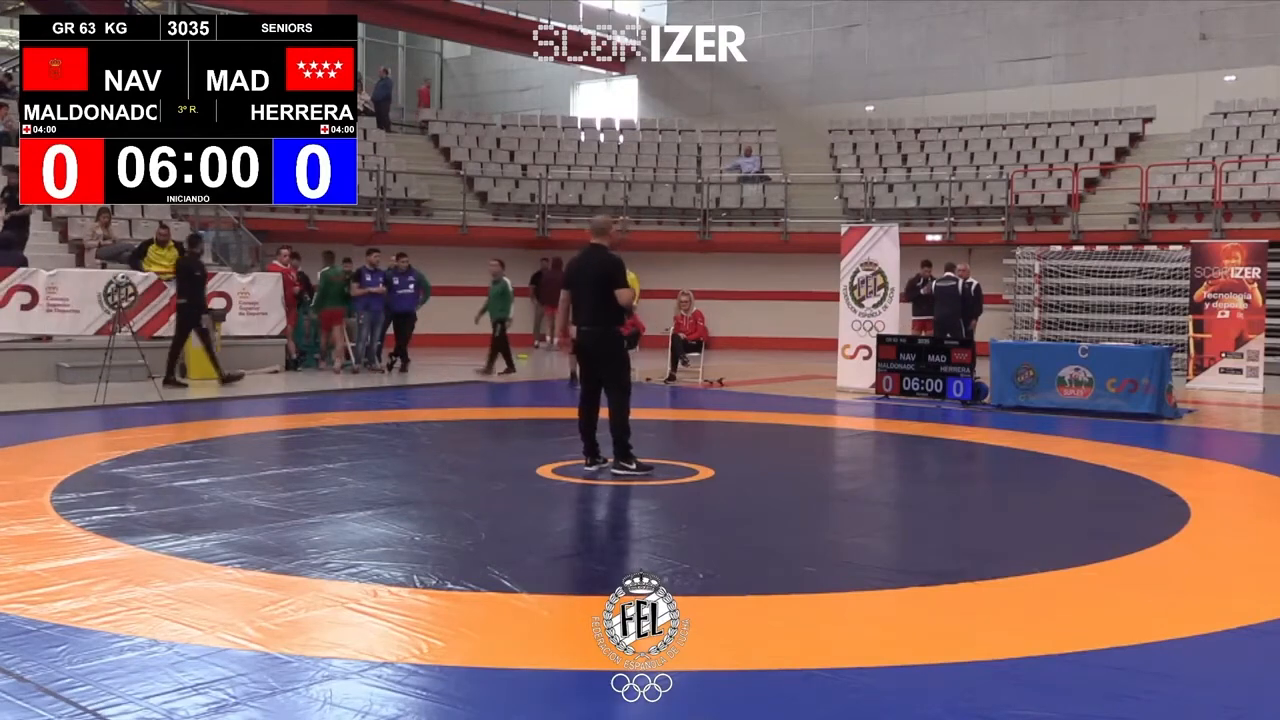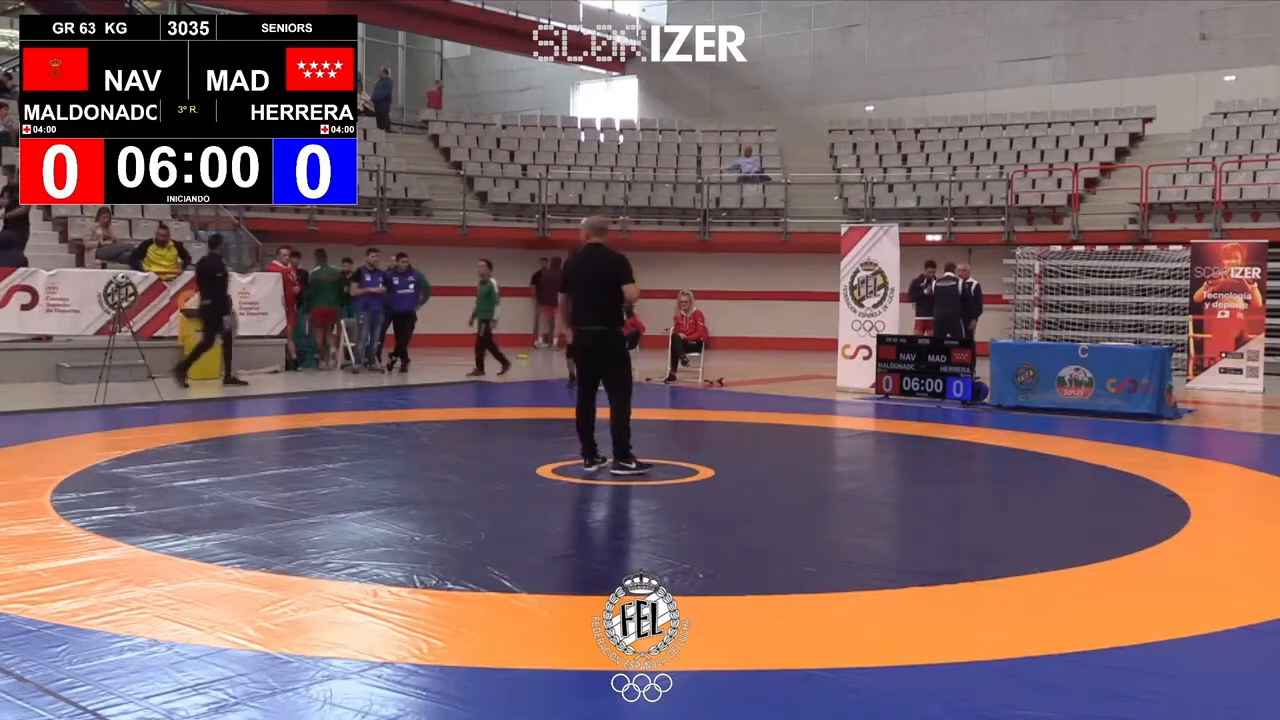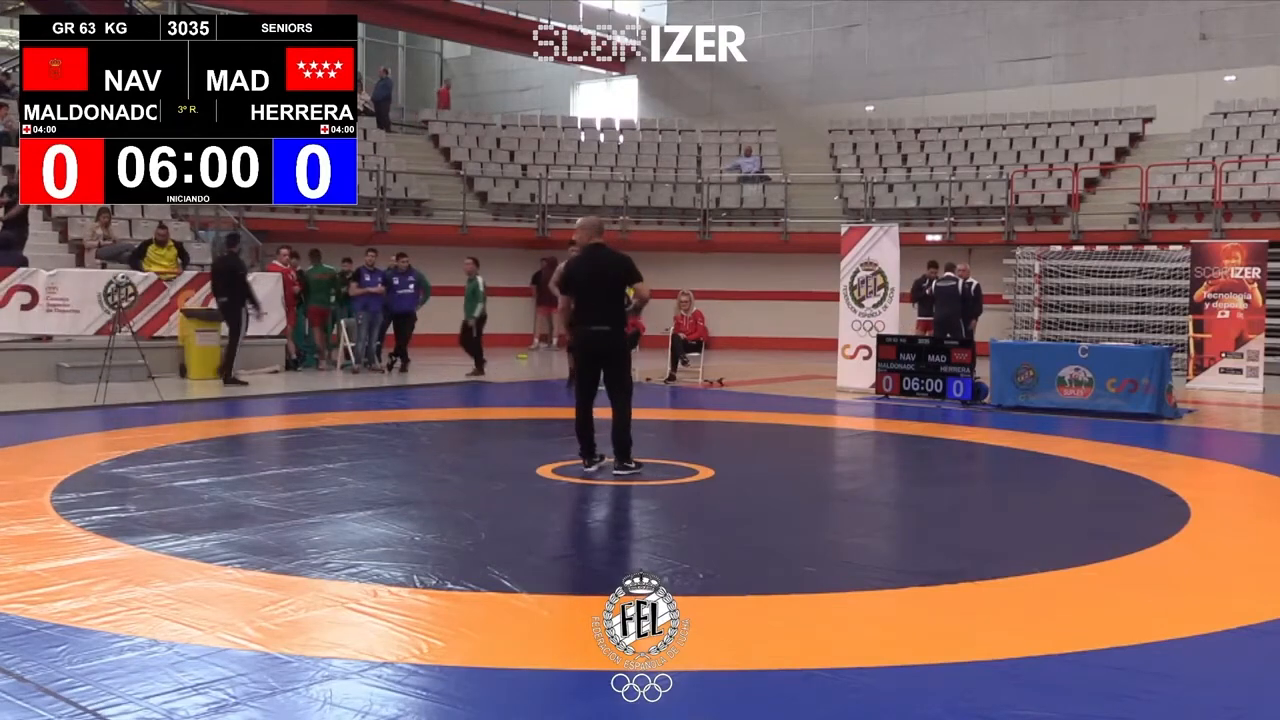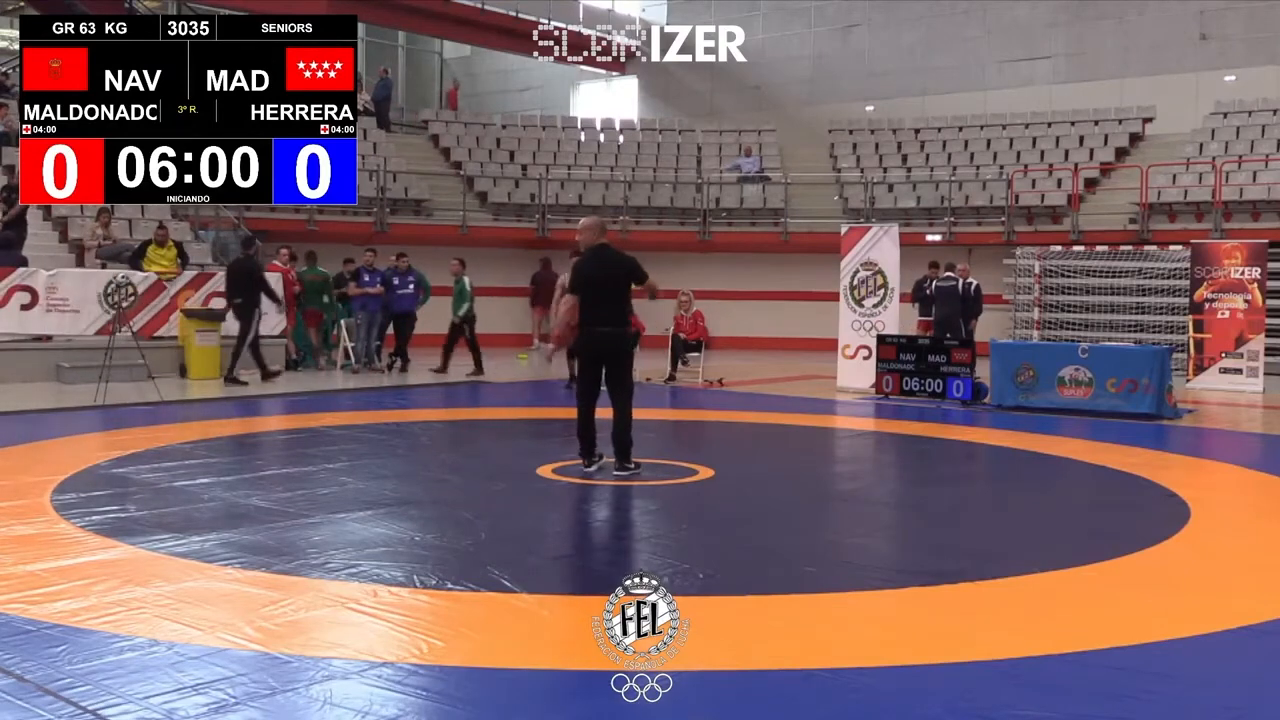
dt=0.2s
person 1, frame 1
left shoulder: (574, 263)
right shoulder: (612, 262)
left elbow: (564, 300)
right elbow: (624, 300)
left wrist: (563, 331)
right wrist: (632, 296)
left hip: (583, 336)
right hip: (607, 336)
left knee: (588, 395)
right knee: (618, 396)
left ankle: (591, 455)
right ankle: (623, 458)
person 1, frame 2
left shoulder: (572, 264)
right shoulder: (617, 260)
left elbow: (563, 303)
right elbow: (632, 296)
left wrist: (569, 329)
right wrist: (619, 301)
left hip: (582, 336)
right hip: (609, 336)
left knee: (585, 396)
right knee: (619, 396)
left ankle: (589, 456)
right ankle: (622, 458)
person 1, frame 3
left shoulder: (573, 265)
right shoulder: (621, 261)
left elbow: (564, 306)
right elbow: (643, 294)
left wrist: (574, 328)
right wrist: (635, 309)
left hip: (584, 337)
right hip: (613, 337)
left knee: (584, 398)
right knee: (620, 398)
left ankle: (588, 456)
right ankle: (623, 459)
person 1, frame 4
left shoulder: (582, 265)
right shoulder: (626, 261)
right elbow: (651, 288)
right wrist: (654, 293)
left hip: (589, 337)
right hip: (619, 337)
left knee: (586, 398)
right knee: (622, 400)
left ankle: (588, 456)
right ankle: (623, 459)
